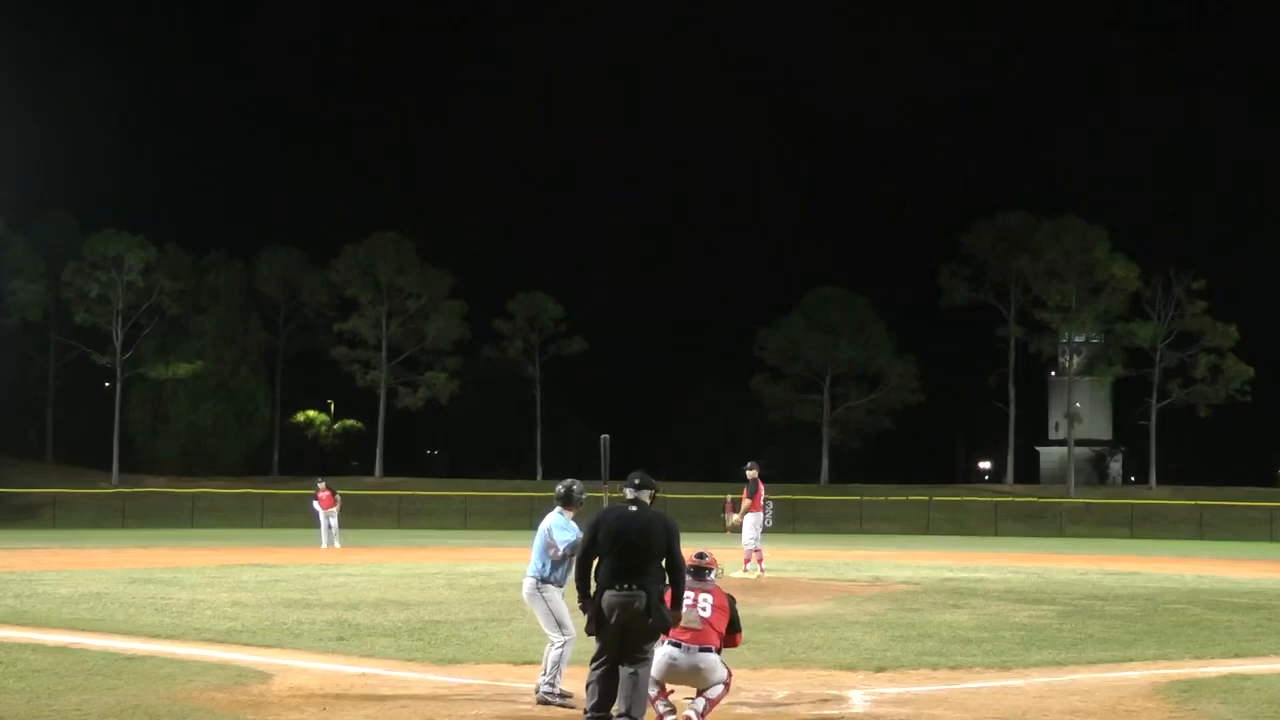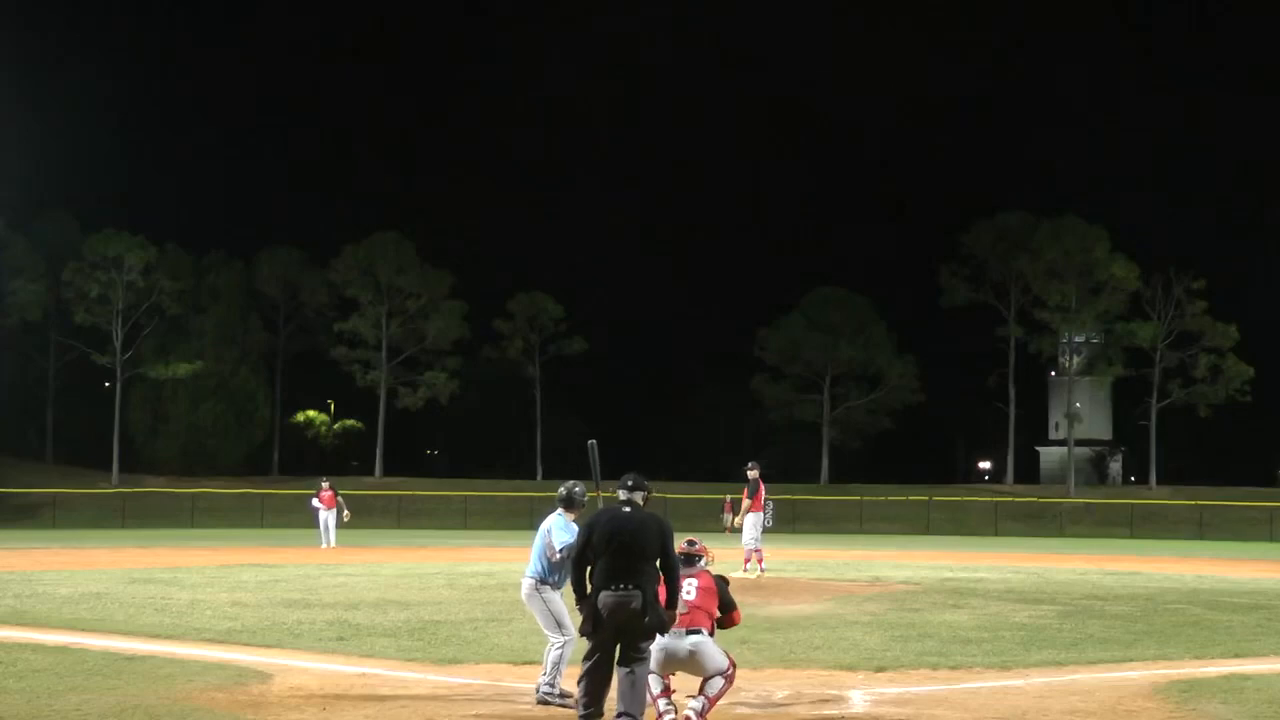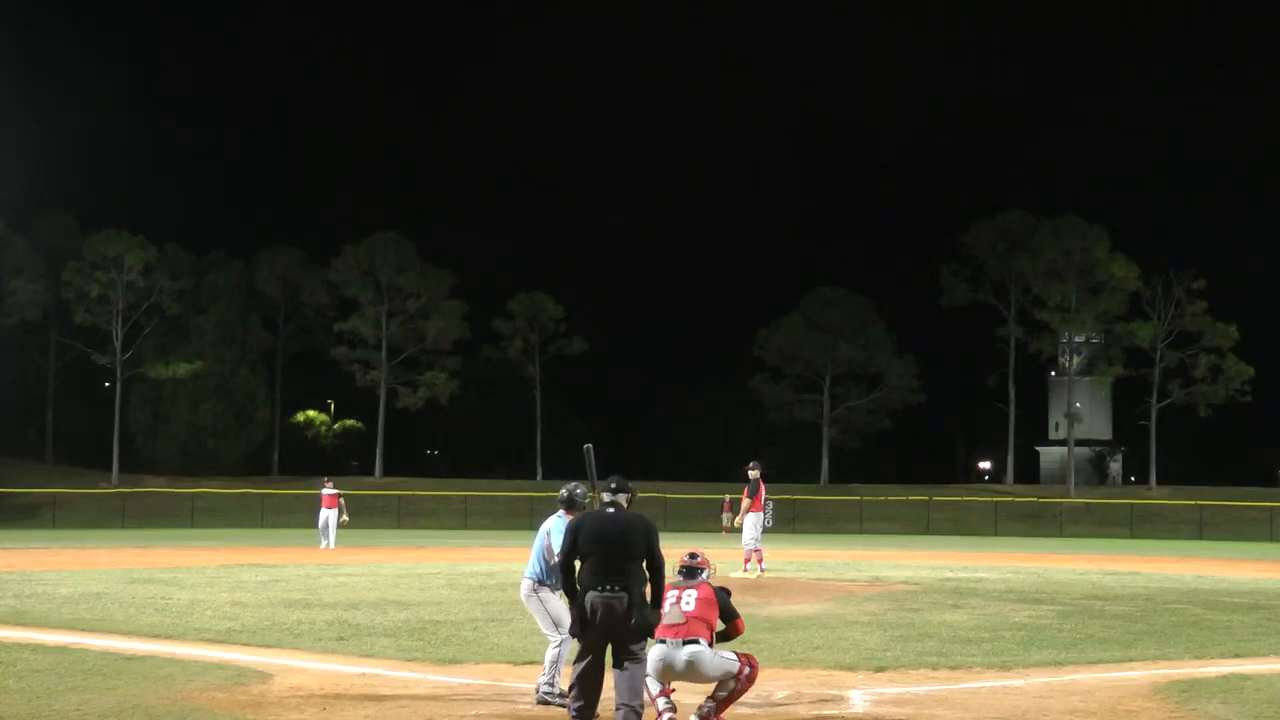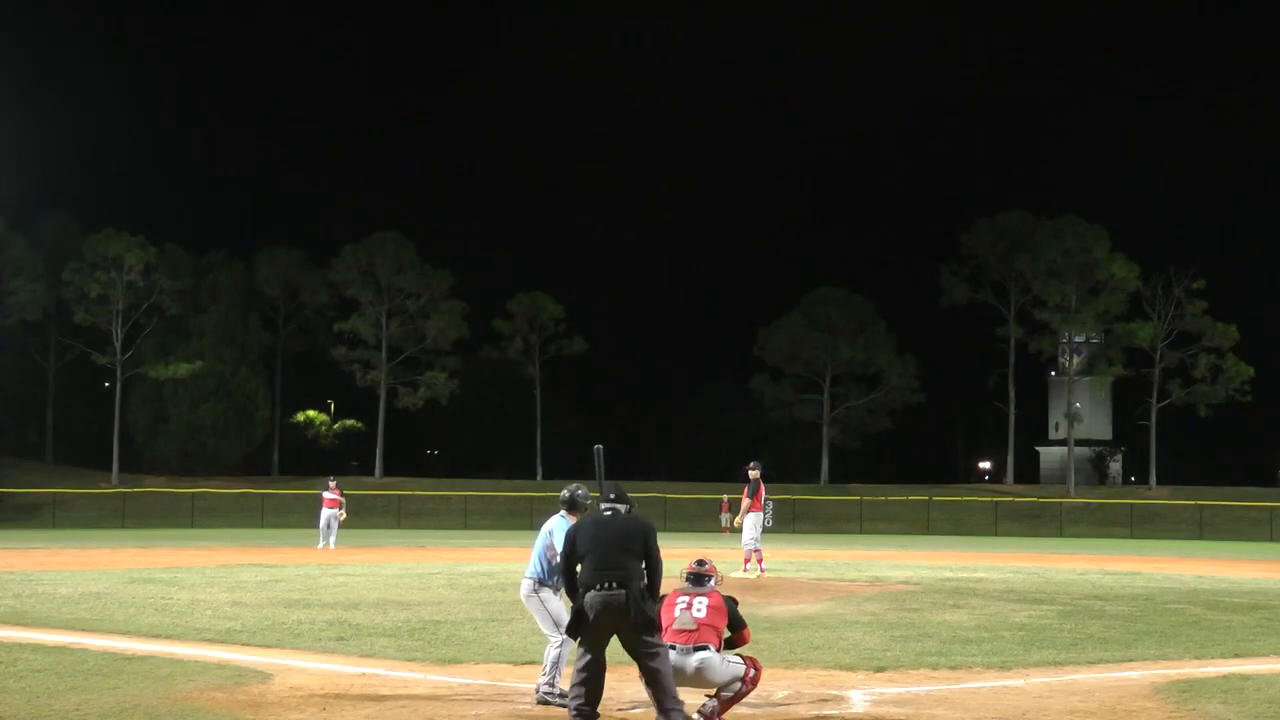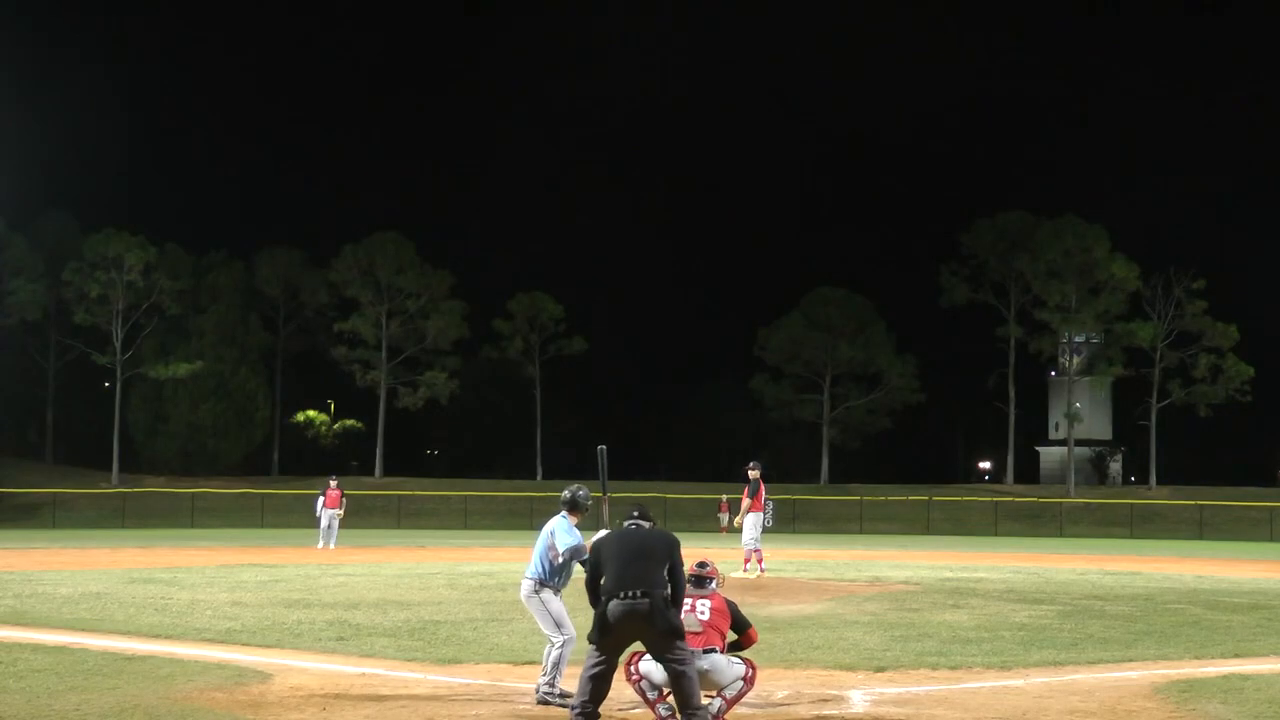
dt=0.3s
person 1, frame 1
left shoulder: (602, 518)
right shoulder: (664, 524)
left elbow: (584, 559)
right elbow: (676, 568)
left wrist: (584, 597)
right wrist: (676, 606)
left hip: (608, 599)
right hip: (646, 601)
left knee: (604, 661)
right knee: (637, 662)
person 1, frame 2
left shoulder: (596, 520)
right shoulder: (658, 524)
left elbow: (578, 562)
right elbow: (670, 568)
left wrist: (581, 598)
right wrist: (671, 606)
left hip: (604, 599)
right hip: (641, 601)
left knee: (596, 660)
right knee: (635, 662)
person 1, frame 3
left shoulder: (579, 523)
right shoulder: (643, 524)
left elbow: (565, 564)
right elbow: (657, 567)
left wrist: (574, 599)
right wrist: (655, 605)
left hip: (592, 600)
right hip: (630, 601)
left knee: (587, 660)
right knee: (631, 661)
person 1, frame 4
left shoulder: (578, 529)
right shoulder: (643, 526)
left elbow: (567, 569)
right elbow: (654, 567)
left wrist: (579, 601)
right wrist: (651, 601)
left hip: (593, 600)
right hip: (632, 599)
left knee: (588, 660)
right knee: (654, 657)
person 1, frame 5
left shoulder: (602, 543)
right shoulder: (667, 539)
left elbow: (592, 583)
right elbow: (677, 581)
left wrist: (602, 613)
right wrist: (673, 614)
left hip: (615, 608)
right hip: (654, 607)
left knee: (598, 663)
right knee: (680, 662)
person 2, frame 1
left shoulder: (568, 523)
right shoulder: (556, 520)
right elbow: (572, 549)
left hip: (549, 586)
right hip: (541, 586)
left knee: (558, 635)
right knee: (566, 636)
left ankle: (546, 684)
right ankle: (548, 691)
person 2, frame 2
left shoulder: (569, 525)
right shoulder: (557, 521)
right elbow: (567, 550)
left hip: (547, 587)
right hip: (539, 587)
left knee: (558, 636)
right knee: (565, 636)
left ankle: (547, 683)
right ankle: (548, 691)
person 2, frame 3
left shoulder: (570, 526)
right shoulder: (557, 523)
left hip: (548, 588)
right hip: (537, 588)
left knee: (561, 634)
right knee: (562, 635)
left ankle: (547, 684)
right ankle: (547, 691)
person 2, frame 4
left shoulder: (569, 527)
right shoulder: (559, 523)
left hip: (547, 588)
right hip: (537, 588)
left knee: (560, 635)
right knee: (563, 636)
left ankle: (546, 684)
right ankle: (547, 691)
person 2, frame 5
left shoulder: (571, 529)
right shoulder: (561, 524)
right elbow: (572, 553)
right wrist: (596, 540)
left hip: (547, 589)
right hip: (538, 589)
left knee: (558, 636)
right knee: (566, 636)
left ankle: (546, 685)
right ankle: (547, 691)
